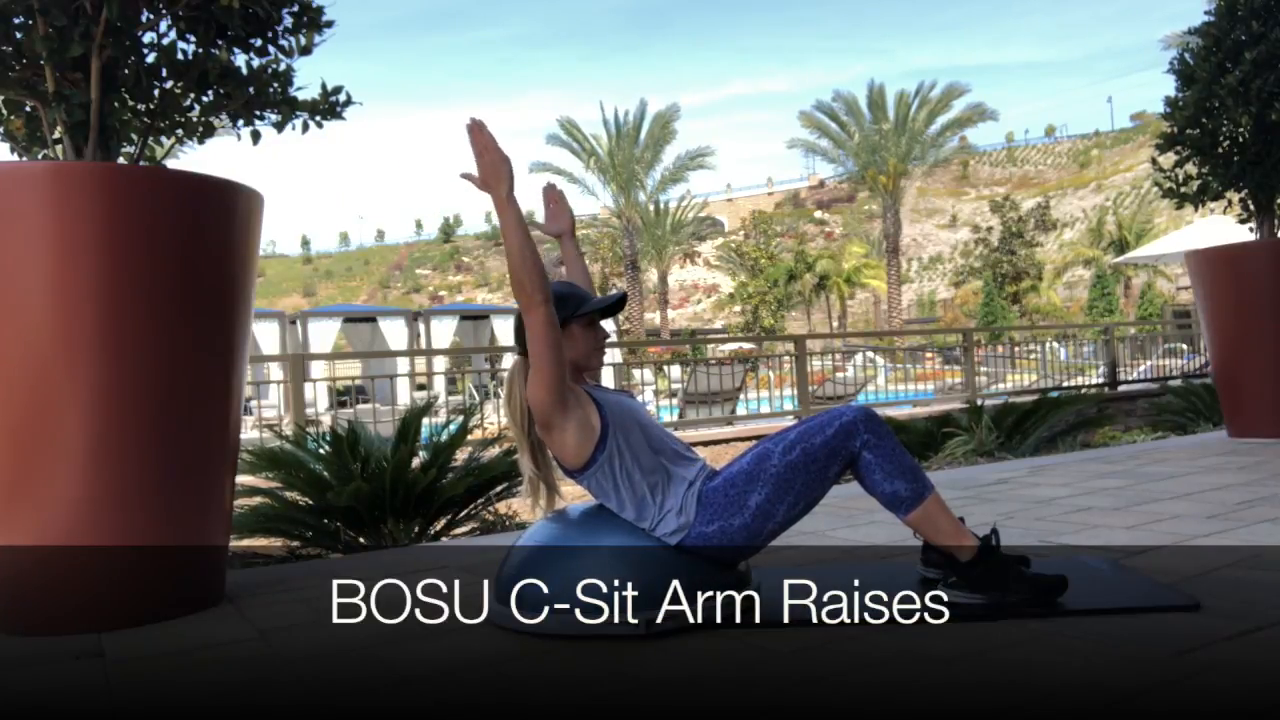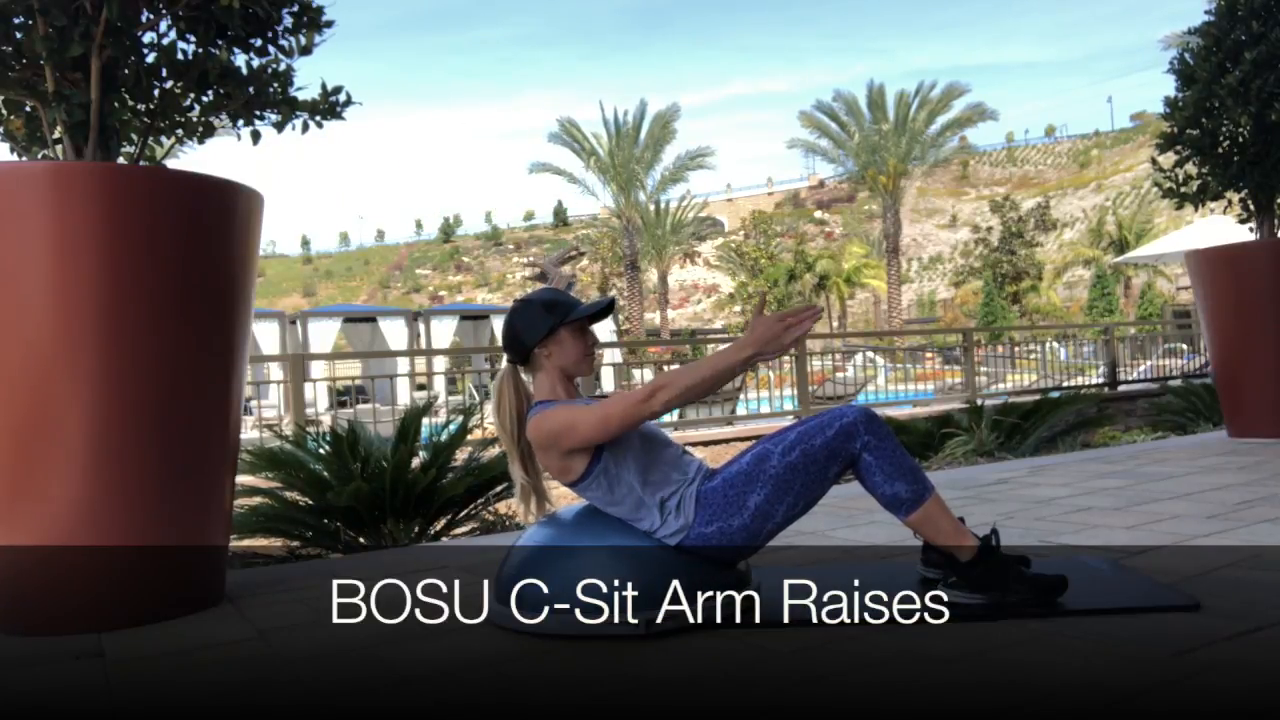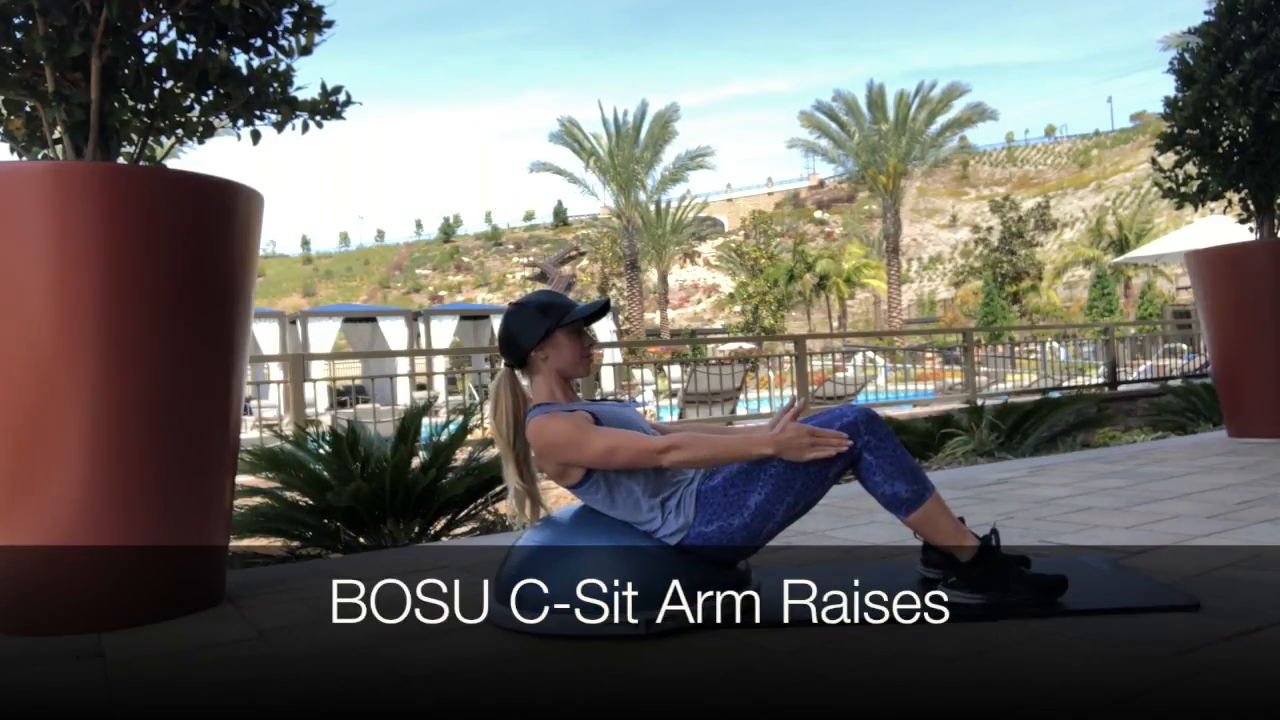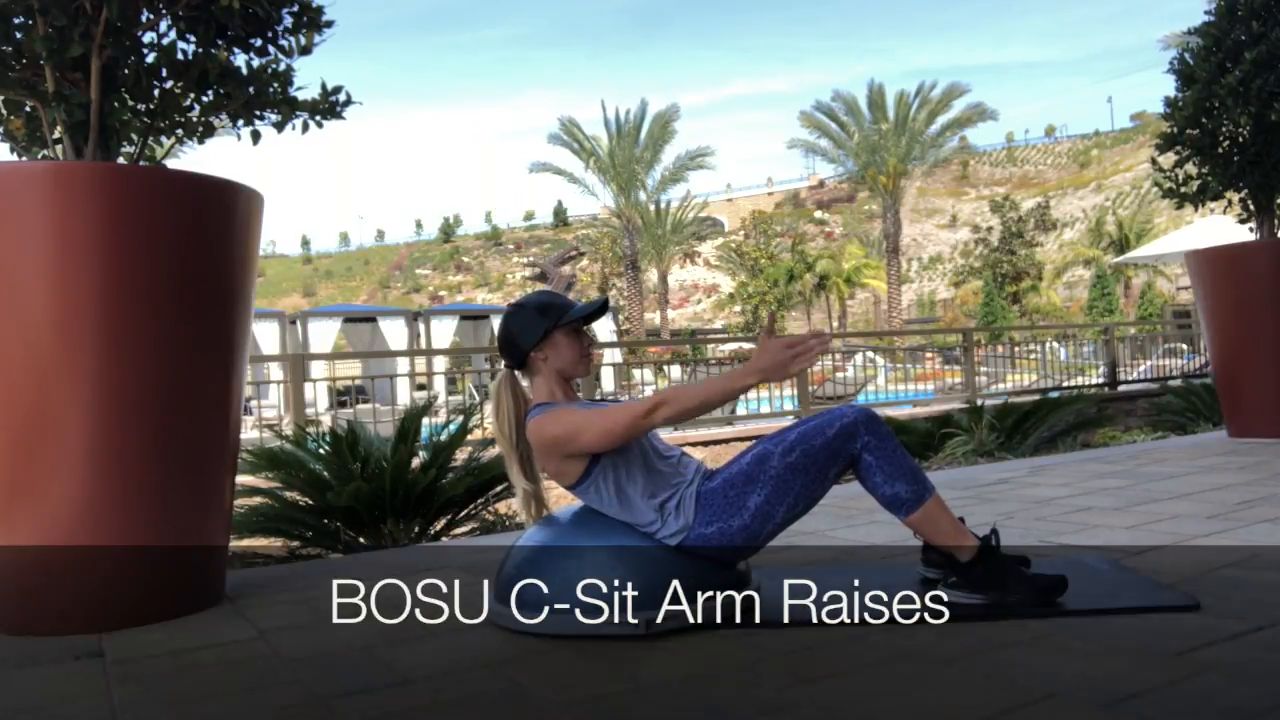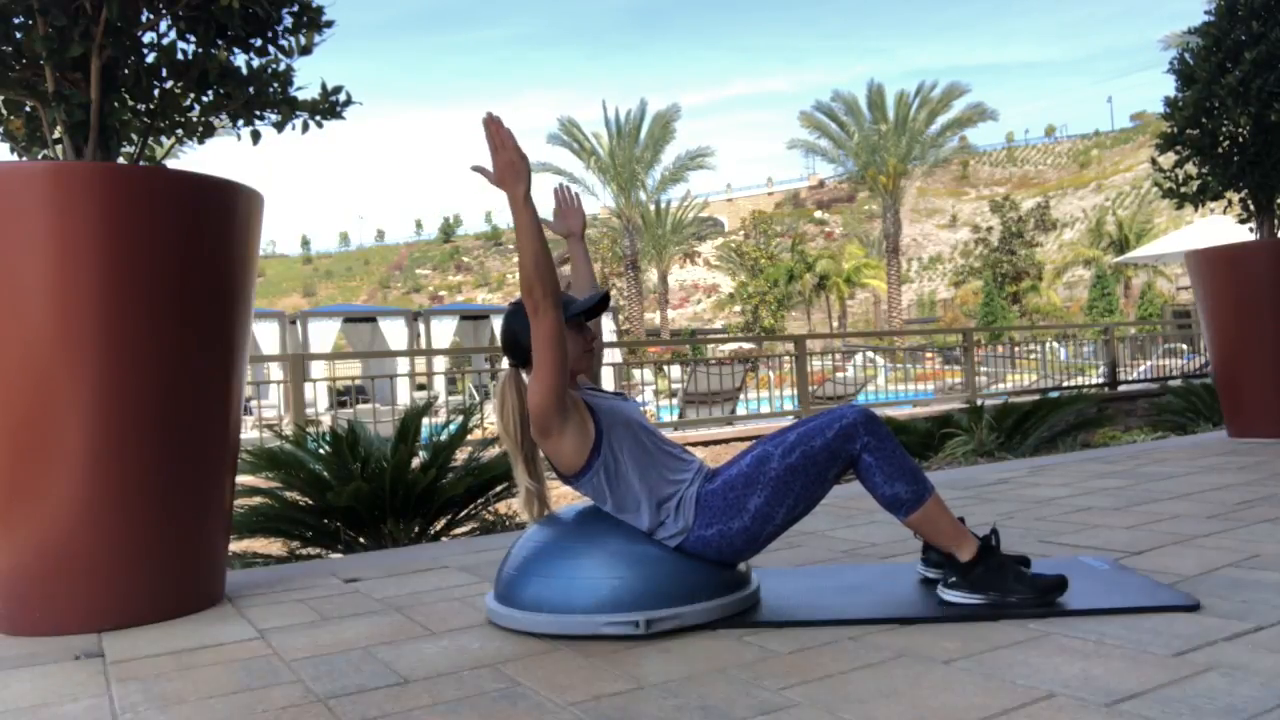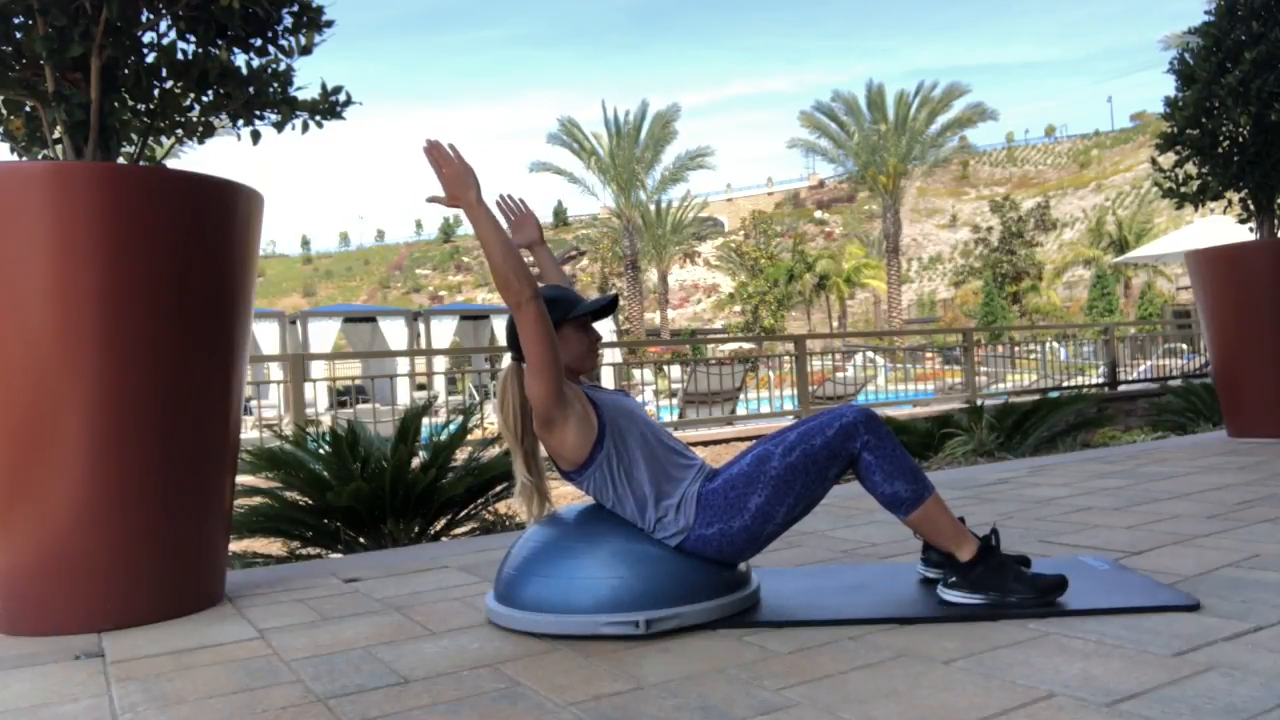
dt=0.5s
person 1, frame 1
left shoulder: (579, 391)
right shoulder: (550, 404)
left elbow: (578, 313)
right elbow: (538, 308)
left wrist: (564, 238)
right wrist: (504, 199)
left hip: (704, 505)
right hip: (706, 522)
left knee: (851, 429)
right knee: (857, 428)
left ankle: (958, 553)
right ankle: (974, 562)
person 1, frame 2
left shoulder: (576, 412)
right shoulder: (550, 426)
left elbow: (672, 395)
right elbow: (655, 396)
left wrist: (752, 351)
right wrist: (746, 346)
left hip: (707, 499)
right hip: (702, 522)
left knee: (851, 423)
right knee: (858, 428)
left ankle: (952, 552)
right ankle: (973, 564)
person 1, frame 3
left shoulder: (578, 412)
right shoulder: (549, 430)
left elbow: (672, 431)
right elbow: (661, 453)
left wrist: (762, 431)
right wrist: (770, 445)
left hip: (708, 502)
right hip: (704, 521)
left knee: (852, 425)
right knee: (857, 428)
left ankle: (951, 550)
right ankle: (974, 564)
person 1, frame 4
left shoulder: (575, 411)
right shoulder: (549, 428)
left elbow: (664, 415)
right elbow: (654, 411)
left wrist: (751, 372)
right wrist: (750, 373)
left hip: (706, 498)
right hip: (702, 520)
left knee: (853, 425)
right knee: (856, 429)
left ankle: (950, 552)
right ankle: (974, 565)
person 1, frame 5
left shoulder: (579, 398)
right shoulder: (550, 414)
left elbow: (577, 314)
right elbow: (543, 306)
left wrist: (576, 239)
right wrist: (519, 193)
left hip: (710, 501)
right hip: (704, 524)
left knee: (851, 426)
right knee: (858, 430)
left ankle: (949, 551)
right ankle: (974, 566)
person 1, frame 6
left shoulder: (579, 398)
right shoulder: (556, 411)
left elbow: (565, 309)
right elbow: (527, 305)
left wrist: (537, 245)
right wrist: (474, 204)
left hip: (708, 500)
right hip: (705, 522)
left knee: (852, 426)
right knee: (857, 428)
left ankle: (951, 552)
right ankle: (973, 564)
